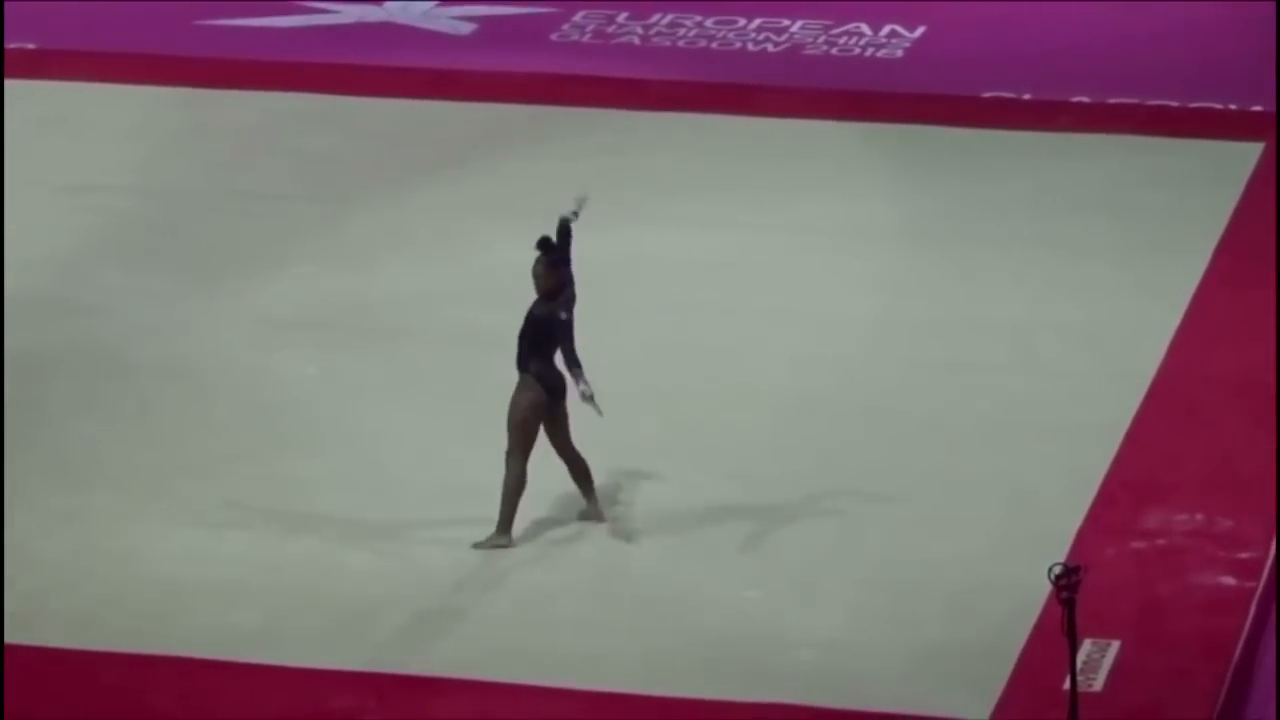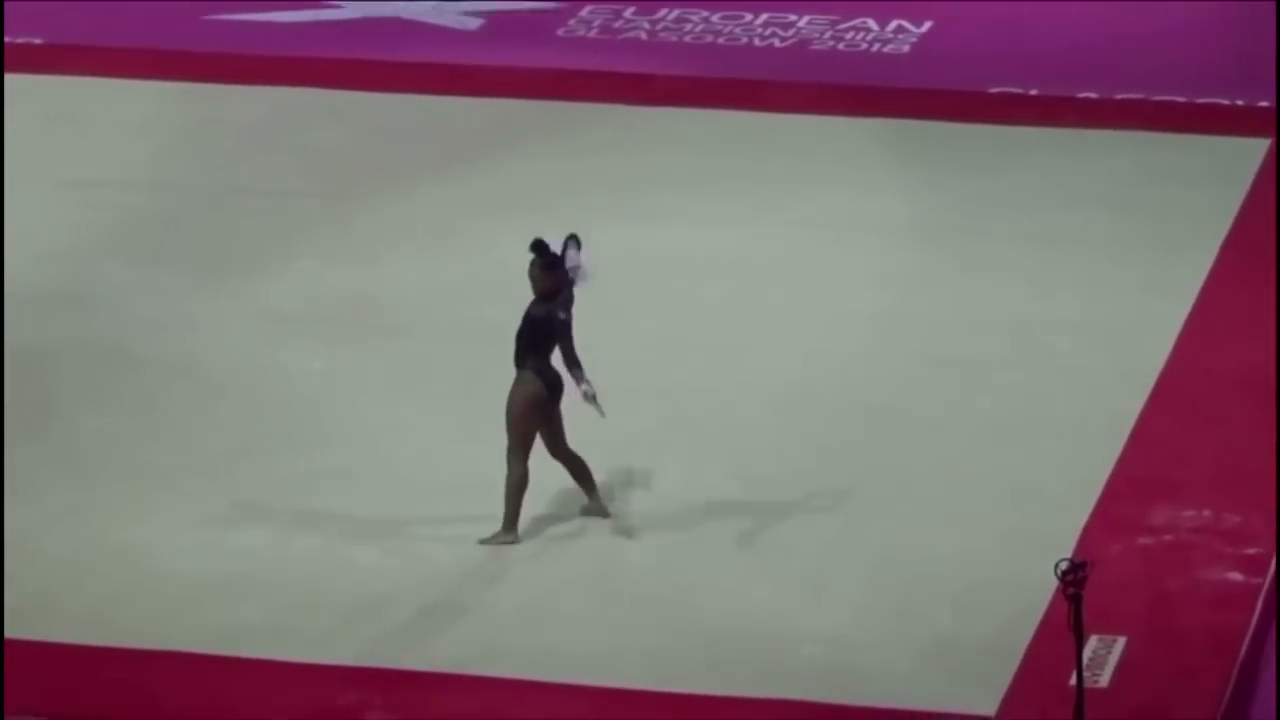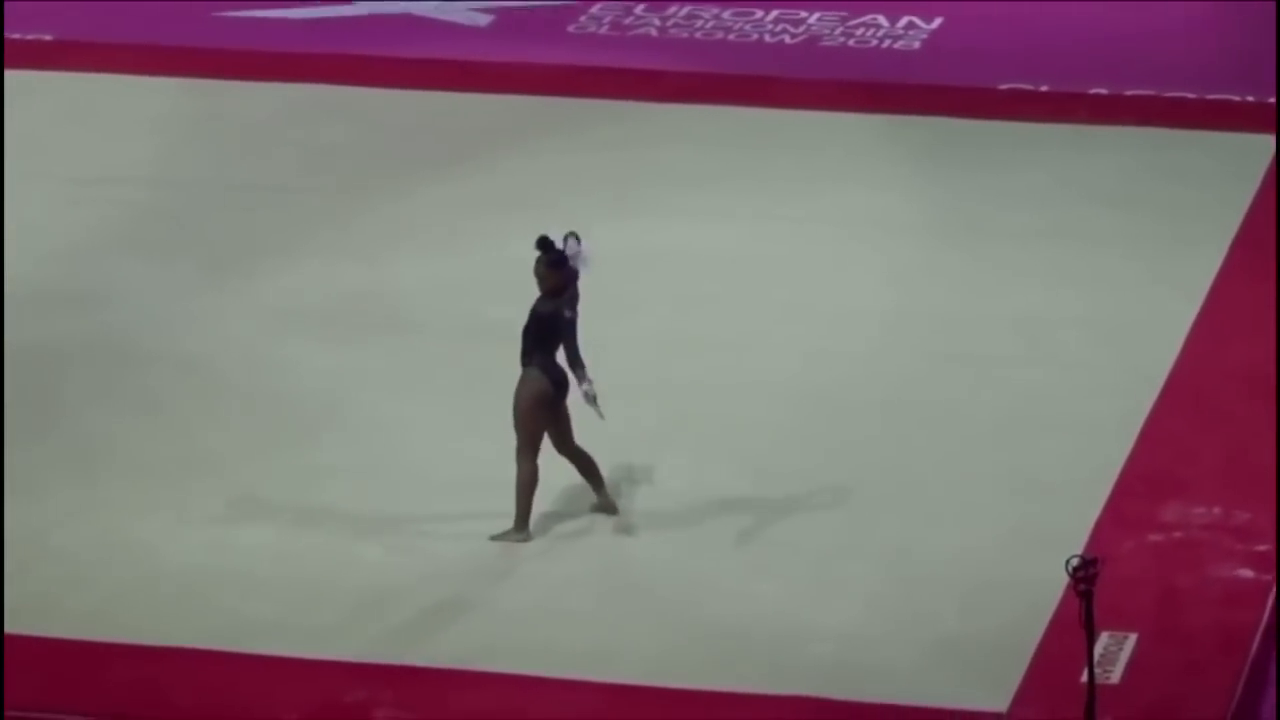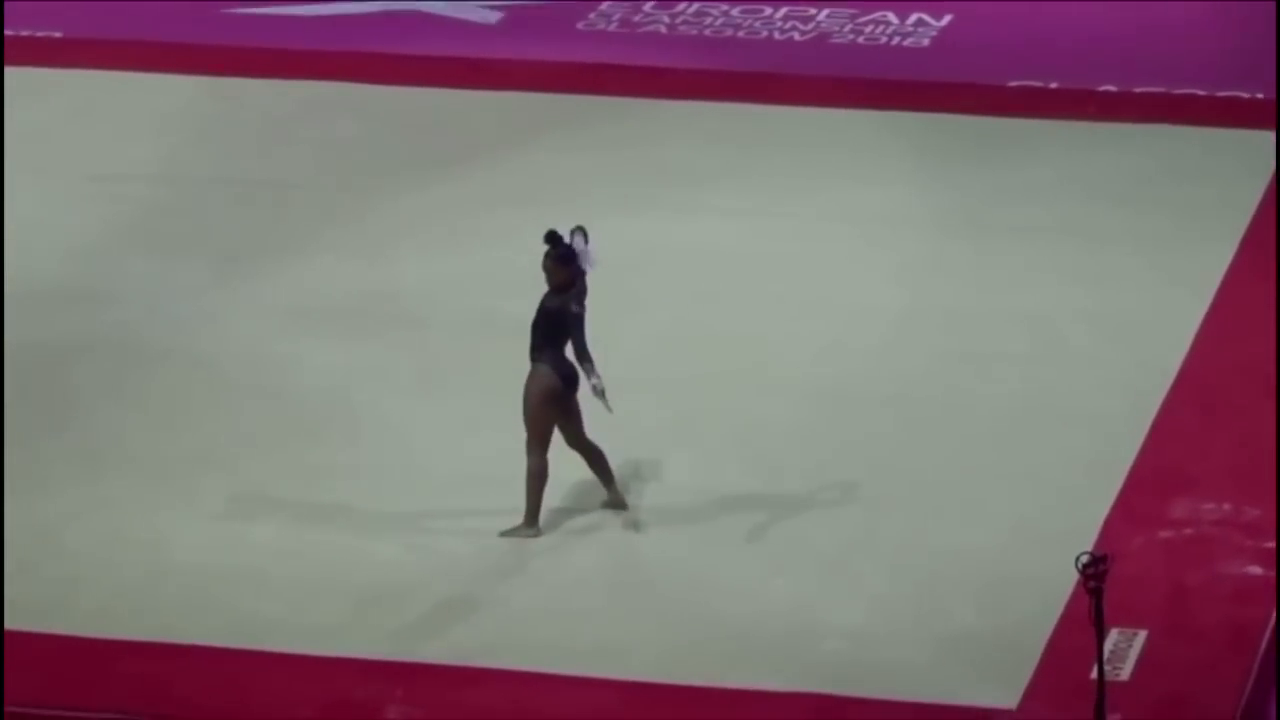
dt=0.1s
person 1, frame 1
left shoulder: (558, 309)
right shoulder: (563, 291)
left elbow: (568, 347)
right elbow: (563, 240)
left wrist: (581, 382)
right wrist: (570, 217)
left hip: (536, 383)
right hip: (548, 380)
left knee: (516, 456)
right knee: (564, 446)
left ankle: (503, 532)
right ankle: (593, 506)
person 1, frame 2
left shoulder: (557, 308)
right shoulder: (560, 292)
left elbow: (568, 350)
left wrist: (583, 383)
right wrist: (572, 249)
left hip: (533, 381)
right hip: (543, 380)
left knee: (517, 456)
right knee: (560, 449)
left ankle: (508, 530)
right ankle: (597, 502)
person 1, frame 3
left shoulder: (562, 308)
right shoulder: (566, 291)
left elbow: (571, 349)
right elbow: (571, 241)
left wrist: (585, 383)
right wrist: (571, 245)
left hip: (538, 378)
right hip: (550, 377)
left knee: (526, 454)
right knee: (567, 446)
left ankle: (520, 527)
right ankle: (604, 498)
person 1, frame 4
left shoulder: (570, 302)
right shoulder: (574, 286)
left elbow: (579, 343)
right elbow: (578, 235)
left wrist: (593, 377)
right wrist: (579, 242)
left hip: (547, 373)
right hip: (560, 372)
left knee: (536, 449)
right knee: (579, 440)
left ankle: (530, 522)
right ankle: (614, 494)
